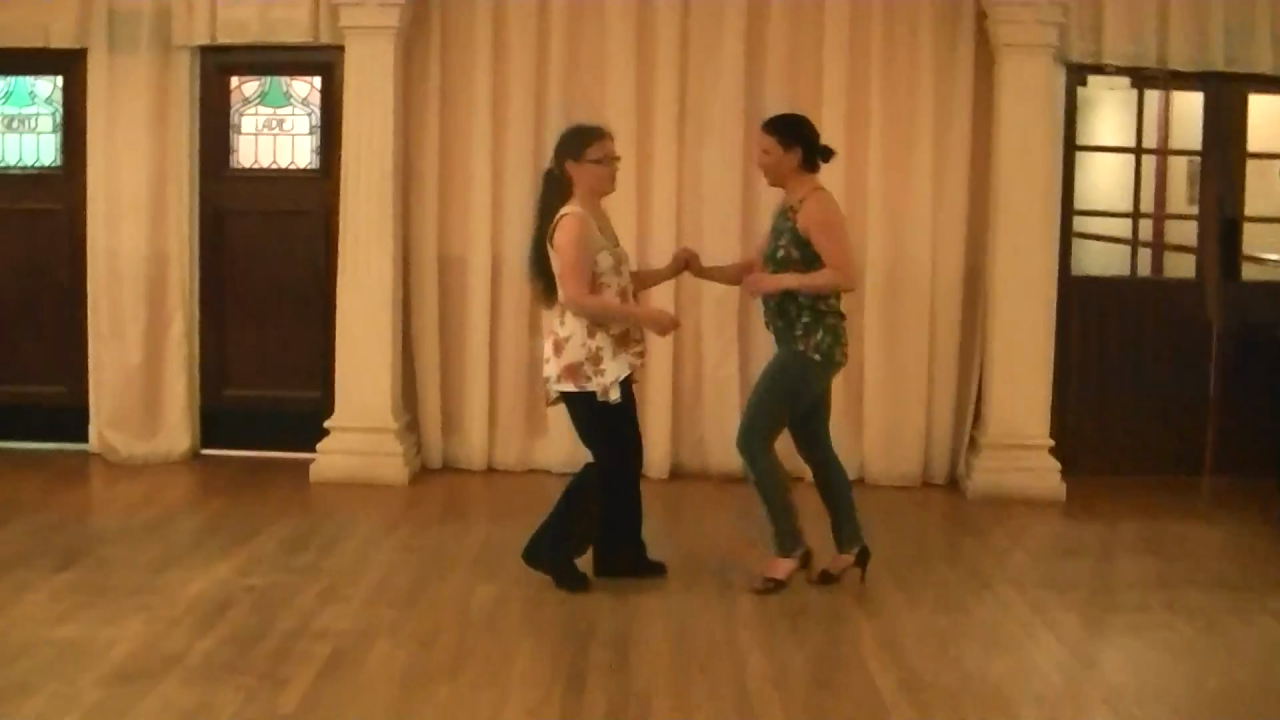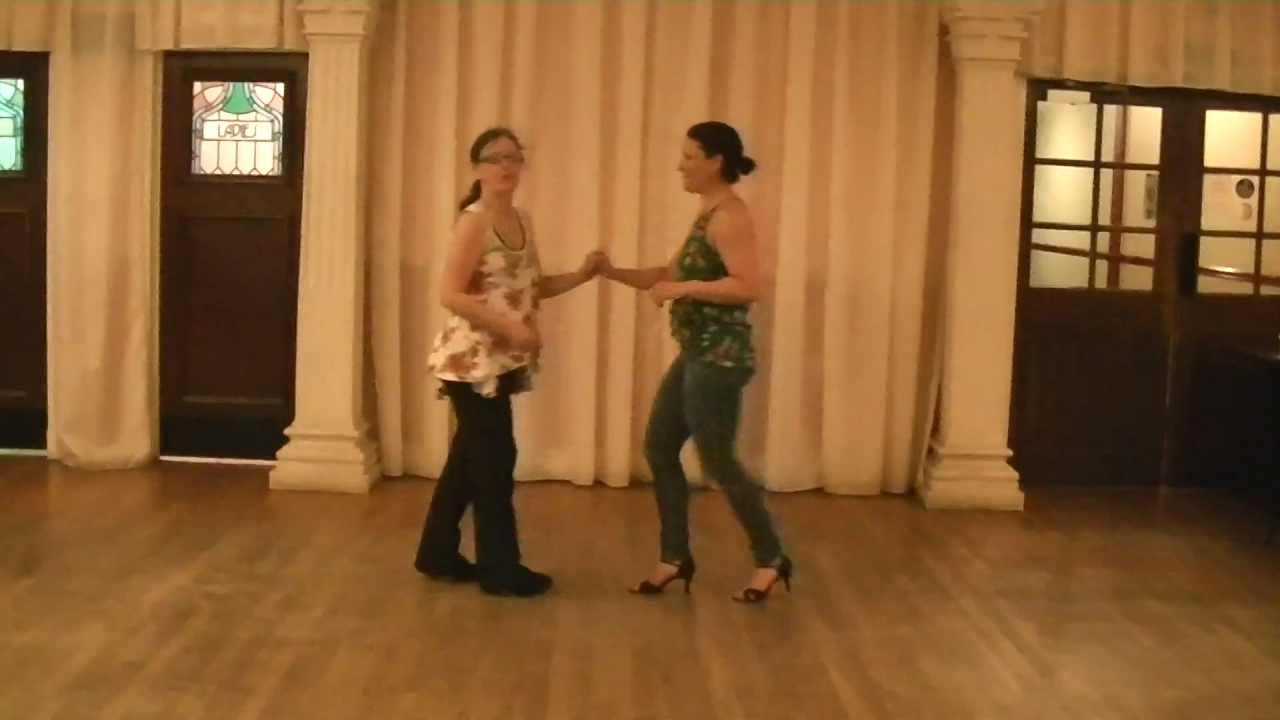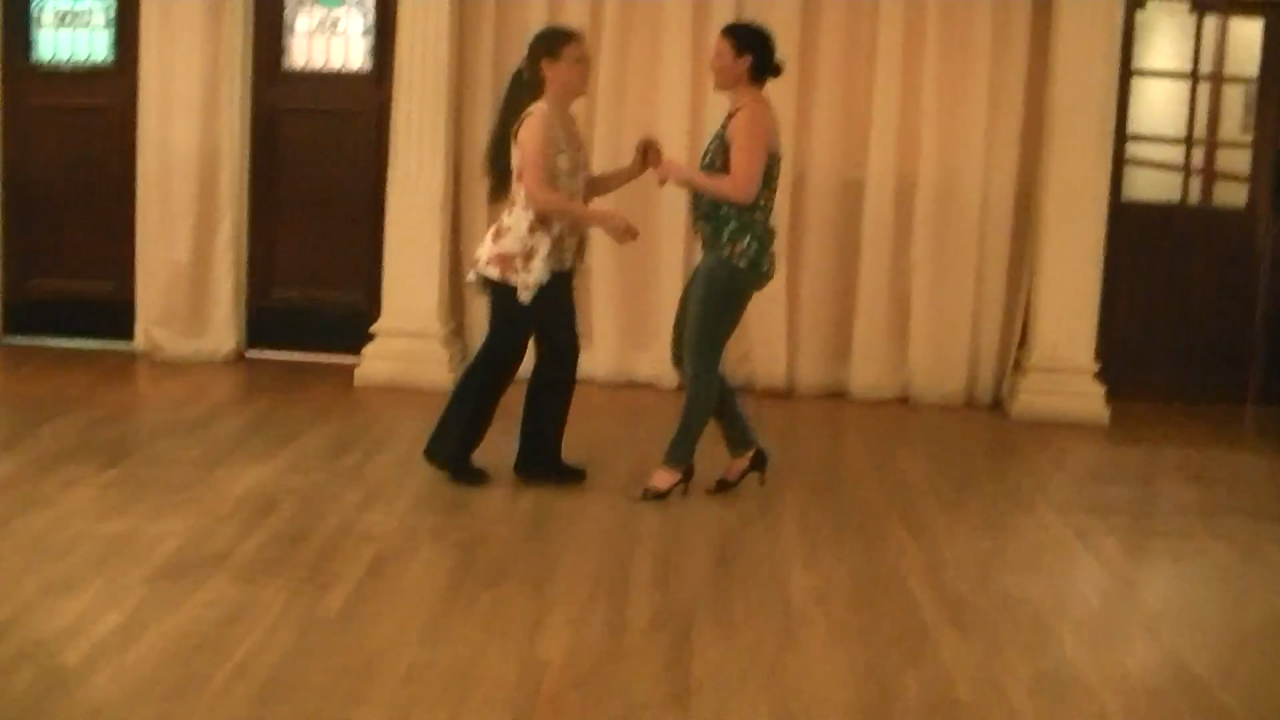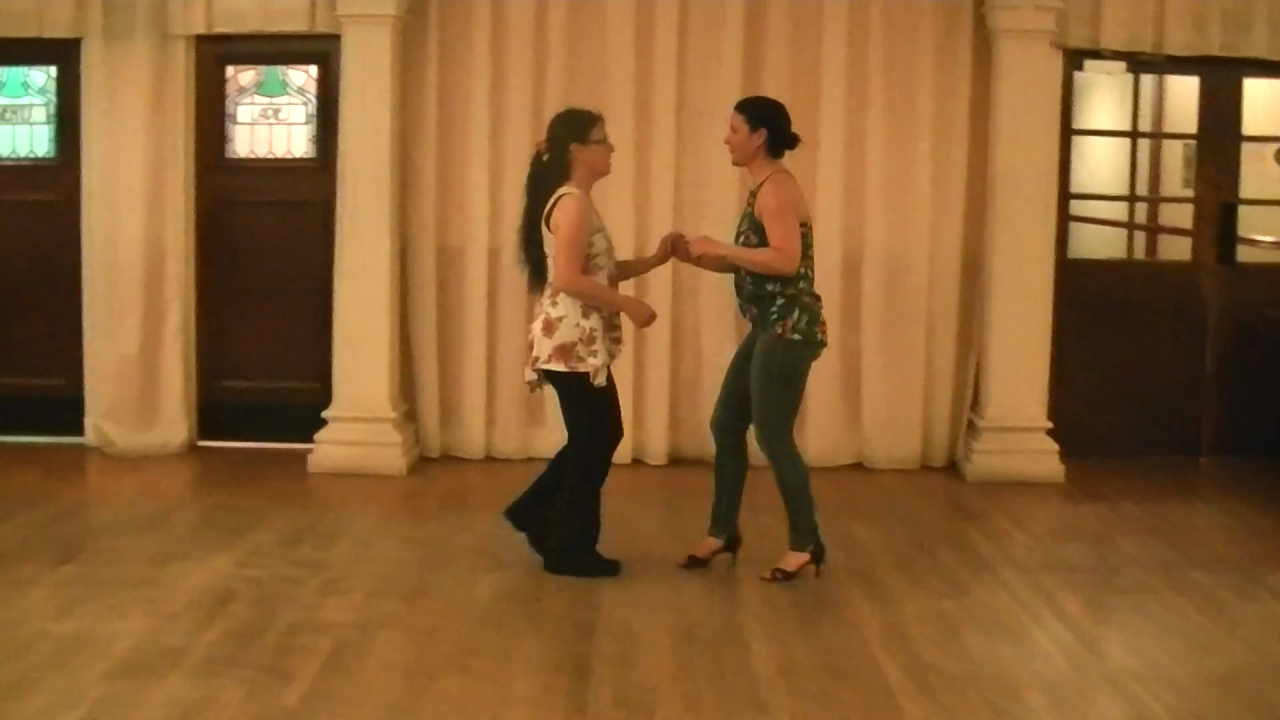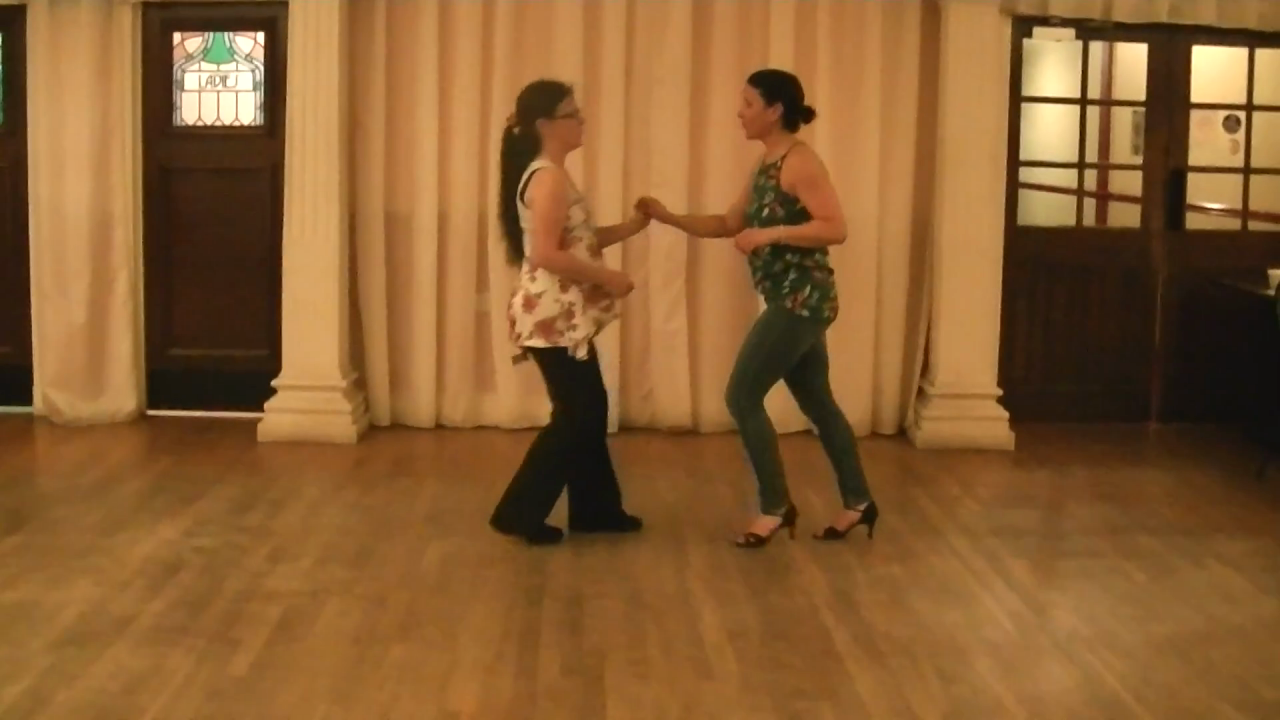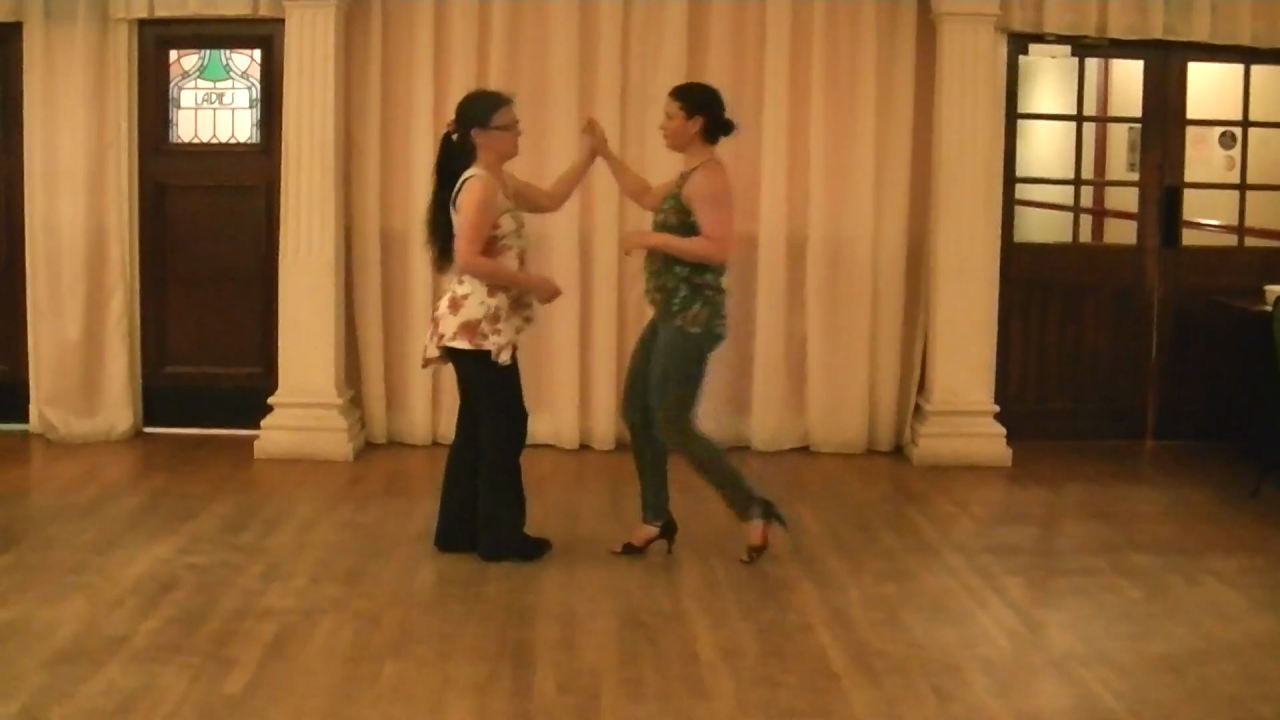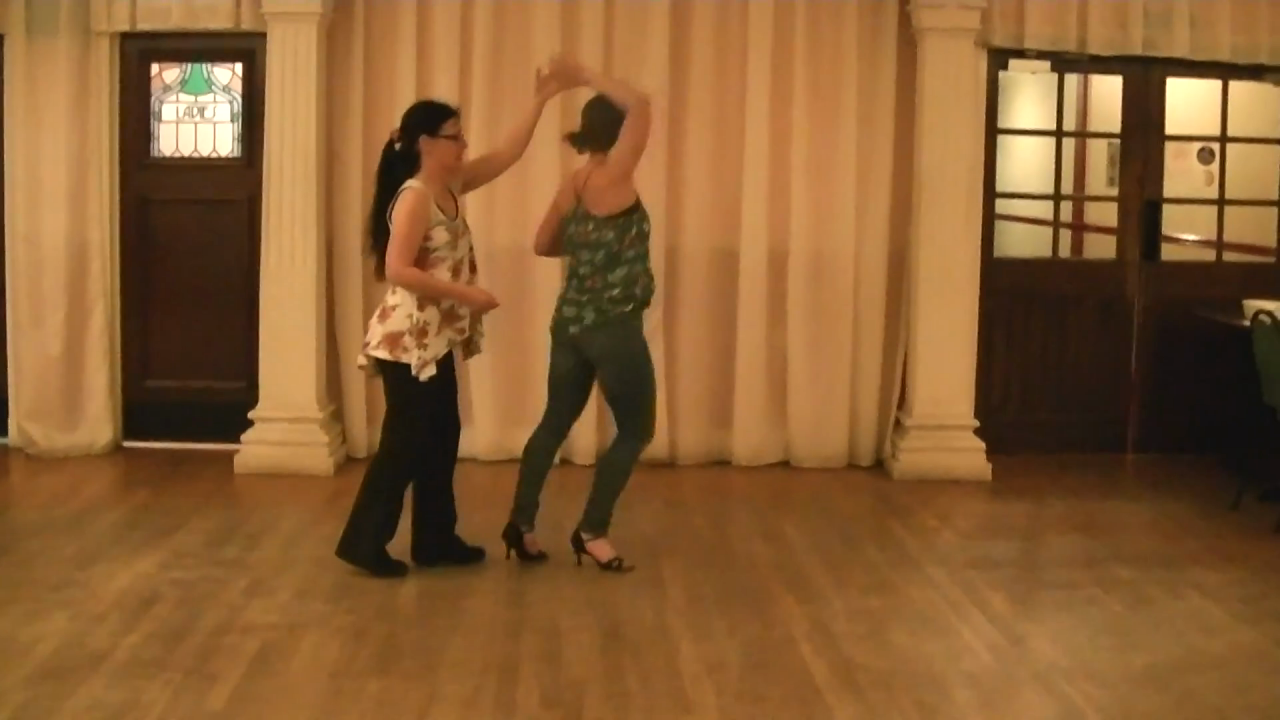
dt=0.7s
person 1, frame 1
left shoulder: (818, 206)
right shoulder: (789, 206)
left elbow: (845, 276)
right elbow: (760, 267)
left wrist: (780, 281)
right wrist: (705, 271)
left hip: (811, 346)
right hip: (800, 344)
left knee: (753, 441)
right knee: (814, 447)
left ankle: (790, 548)
right ankle: (850, 545)
person 1, frame 2
left shoulder: (730, 216)
right shoulder: (709, 215)
left elbow: (749, 286)
right elbow: (671, 273)
left wrist: (683, 288)
right wrist: (613, 273)
left hip: (721, 356)
right hip: (696, 354)
left knee: (717, 462)
right knee: (658, 448)
left ankle: (770, 558)
right ankle: (675, 557)
person 1, frame 3
left shoulder: (752, 116)
right shoulder: (742, 114)
left elbow: (742, 190)
left wrist: (683, 173)
right wrist: (667, 166)
left hip: (739, 255)
right hip: (723, 253)
left knee: (698, 360)
right knee: (687, 355)
left ankle: (677, 462)
right ankle: (745, 448)
person 1, frame 4
left shoulder: (778, 188)
right shoulder: (762, 188)
left elbow: (786, 261)
left wrist: (720, 247)
right wrist: (694, 254)
left hip: (790, 329)
right hip: (768, 328)
left knee: (773, 437)
right knee: (726, 427)
left ankle: (805, 543)
right ankle: (722, 532)
person 1, frame 5
left shoulder: (800, 163)
right shoulder: (767, 165)
left elbow: (835, 228)
right elbow: (727, 224)
left wrist: (770, 233)
right wrist: (666, 216)
left hip: (801, 302)
right hip: (791, 302)
left knee: (741, 398)
right knee: (817, 403)
left ankle: (775, 505)
right ankle: (858, 502)
person 1, frame 6
left shoulder: (708, 178)
right shoulder: (691, 175)
left elbow: (718, 250)
right elbow: (650, 198)
left wrist: (651, 239)
right wrist: (606, 153)
left hip: (692, 319)
right hip: (674, 316)
left knee: (676, 426)
right knee: (637, 411)
left ankle: (754, 510)
right ankle: (656, 519)
person 1, frame 7
left shoulder: (575, 185)
right shoulder: (614, 176)
left elbow: (542, 245)
right elbow: (640, 108)
right wrist: (587, 76)
left hip: (573, 321)
right hip: (615, 325)
left knee: (556, 420)
right knee: (636, 429)
left ankle: (522, 525)
right ankle: (593, 530)
person 2, frame 1
left shoulder: (596, 218)
right shoulder: (572, 223)
right elbow: (578, 299)
left wrist: (666, 272)
right wrist: (645, 315)
left hip: (607, 359)
right hip: (584, 362)
left knee: (624, 456)
right knee: (611, 459)
left ankle: (621, 553)
right ankle: (550, 550)
person 2, frame 2
left shoulder: (522, 221)
right shoulder: (473, 222)
left elbow: (531, 286)
right elbow: (451, 293)
left wrist: (582, 274)
right wrist: (507, 326)
left hip: (503, 359)
right hip: (472, 357)
left knee: (471, 454)
right knee: (495, 457)
left ankle: (439, 551)
right ankle: (501, 568)
person 2, frame 3
left shoulder: (565, 122)
right shoulder: (538, 121)
left elbow: (581, 187)
right elbow: (540, 195)
left wrist: (635, 170)
right wrist: (604, 219)
left hip: (553, 261)
right hip: (521, 258)
left knee: (561, 356)
right knee: (502, 355)
left ankle: (540, 457)
right ankle: (451, 447)
person 2, frame 4
left shoulder: (574, 202)
right shoulder: (571, 203)
left elbow: (601, 271)
right elbow: (568, 279)
left wrist: (655, 259)
right wrist: (628, 305)
left hip: (579, 342)
right hip: (573, 343)
left knee: (597, 436)
right knee: (593, 444)
left ankle: (533, 514)
right ankle: (571, 550)
person 2, frame 5
left shoulder: (550, 175)
right shoulder: (548, 178)
left elbow: (578, 242)
right elbow: (546, 254)
left wrist: (631, 226)
right wrist: (607, 278)
left hip: (562, 314)
right hip: (552, 316)
left knee: (587, 409)
right knee: (576, 413)
left ankle: (597, 510)
right ankle: (519, 512)
person 2, frame 6
left shoulder: (499, 181)
right shoulder: (479, 185)
left elbow: (549, 199)
right elbow: (467, 259)
left wrist: (588, 153)
right wrist: (531, 282)
left hip: (485, 323)
right hip: (478, 324)
left knee: (477, 425)
right knee: (504, 425)
left ankle: (457, 528)
right ankle: (501, 535)
person 2, frame 7
left shoulder: (450, 185)
right shoulder: (413, 197)
left elbow: (508, 155)
right elbow: (397, 270)
left wrist: (541, 99)
right wrist: (463, 291)
left hip: (436, 338)
right hip: (409, 338)
left knee: (441, 437)
right knee: (405, 441)
left ankle: (436, 540)
right ankle: (364, 543)
